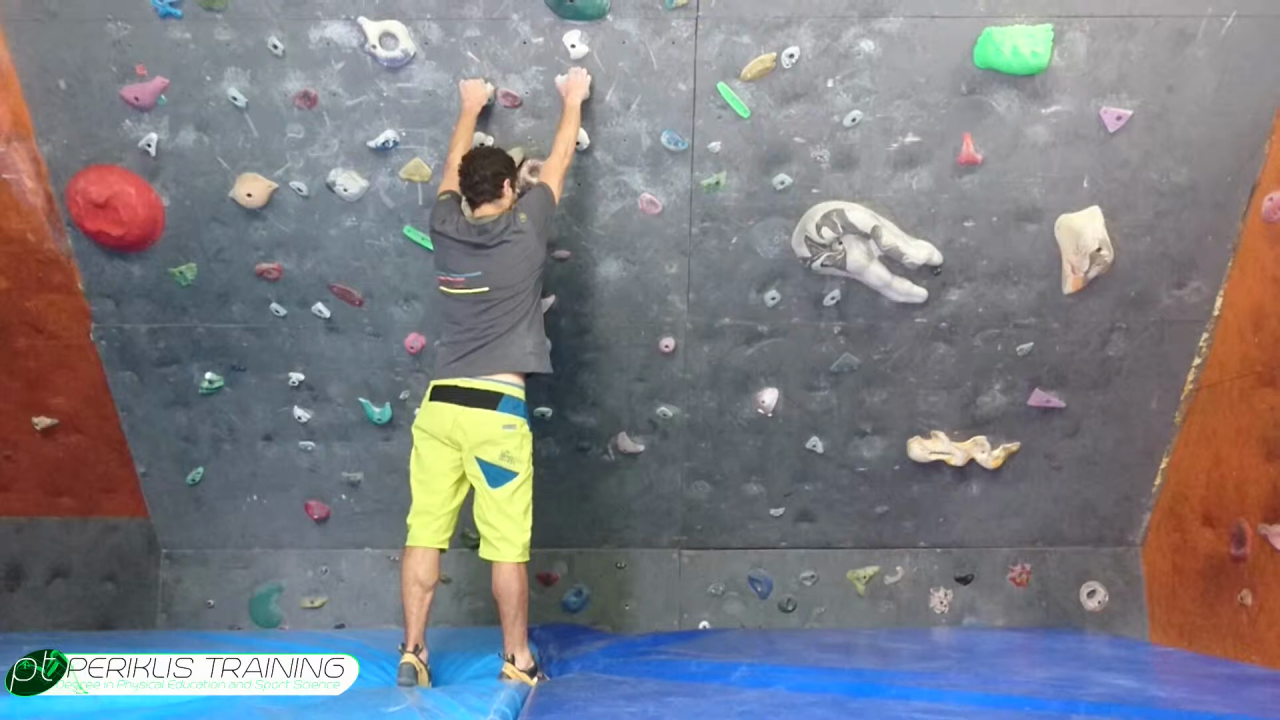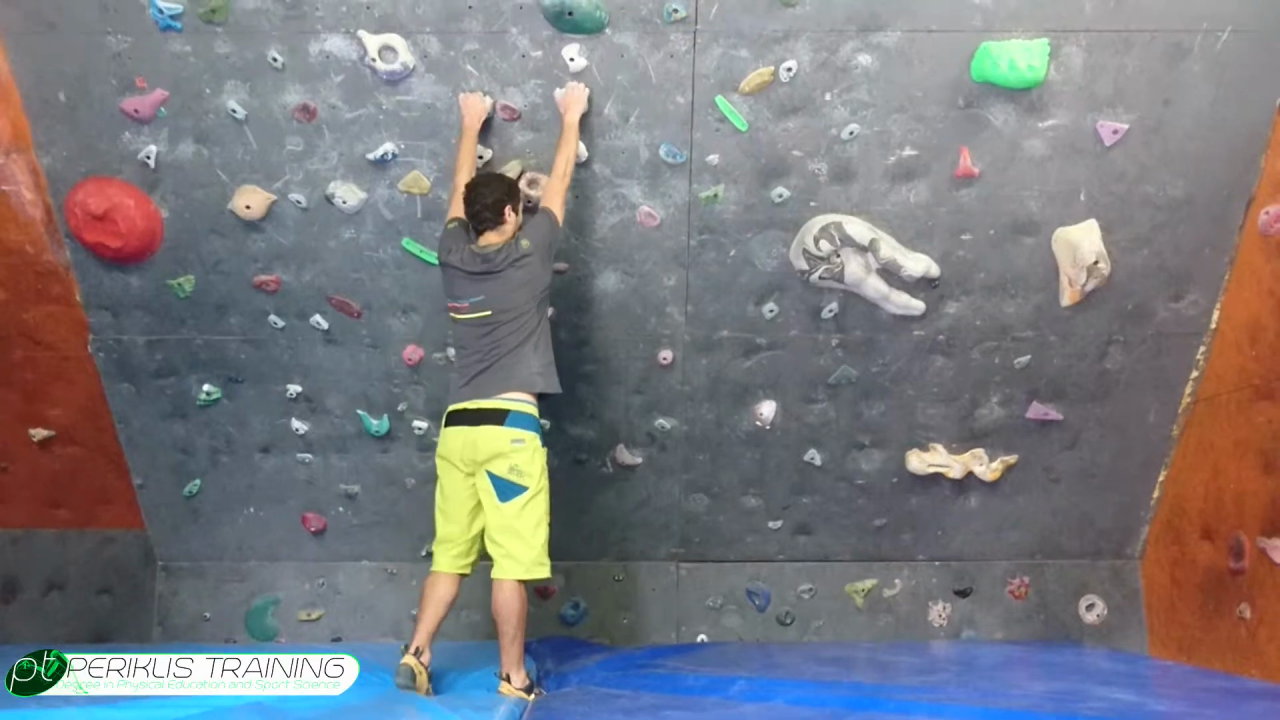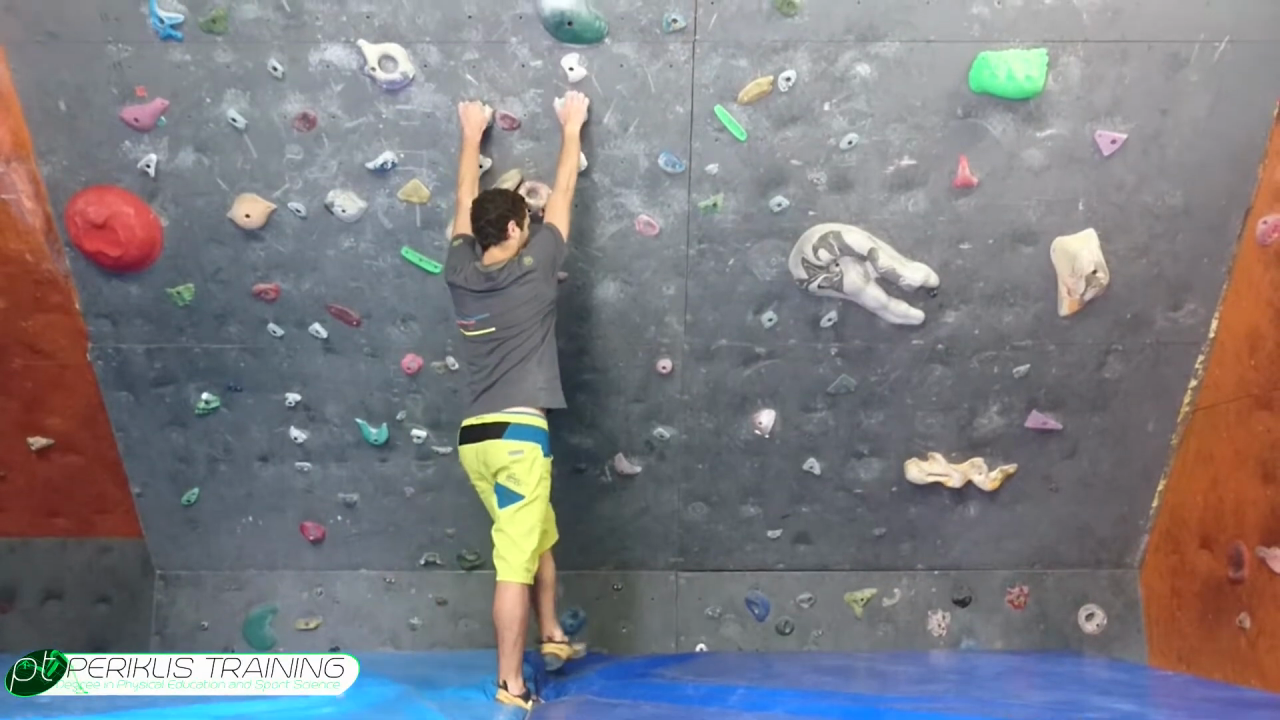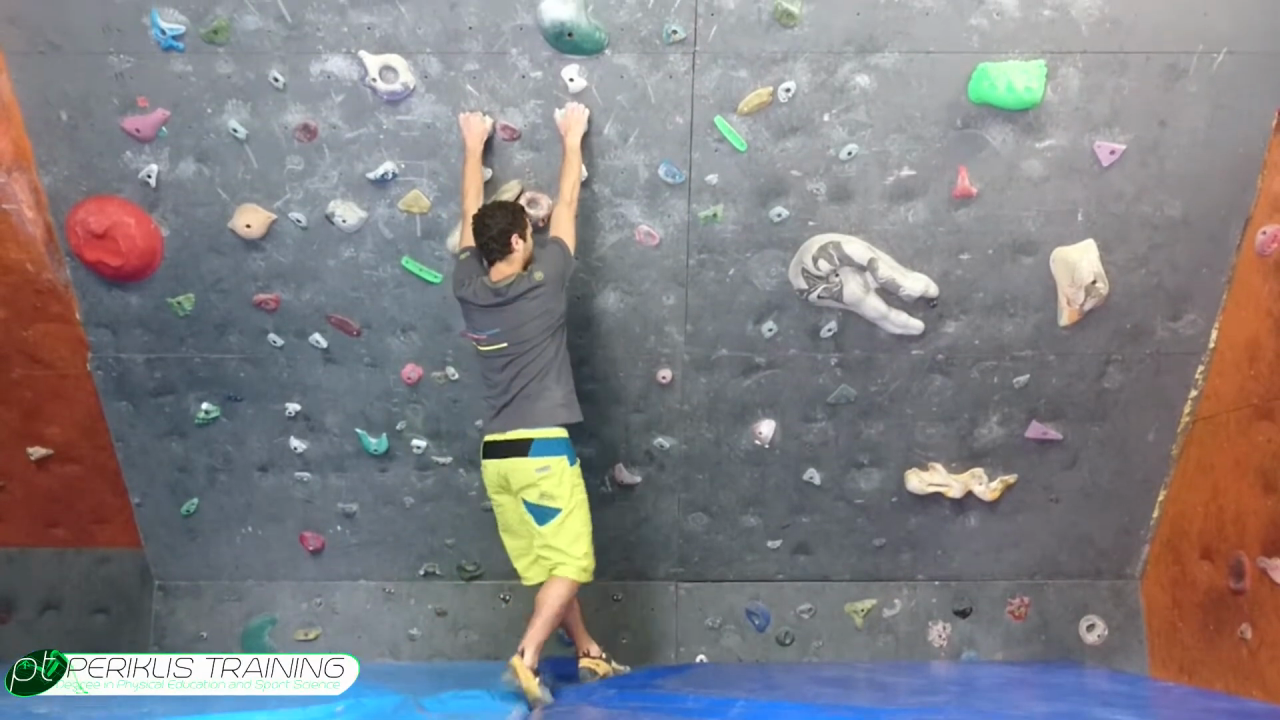
dt=0.5s
person 1, frame 1
left shoulder: (445, 229)
right shoulder: (524, 230)
left elbow: (453, 169)
right elbow: (558, 163)
left wrist: (470, 108)
right wrist: (573, 101)
left hip: (440, 404)
right hip: (496, 407)
left knee: (425, 532)
right knee: (507, 541)
left ankle: (411, 653)
right ankle: (517, 658)
person 1, frame 2
left shoulder: (452, 255)
right shoulder: (528, 254)
left elbow: (460, 191)
right elbow: (558, 184)
left wrist: (470, 125)
right wrist: (571, 118)
left hip: (457, 425)
right hip: (510, 424)
left knee: (453, 553)
right knee: (513, 559)
left ankle: (416, 653)
right ankle: (512, 677)
person 1, frame 3
left shoulder: (459, 272)
right shoulder: (534, 269)
left elbow: (466, 203)
right elbow: (562, 197)
left wrist: (472, 134)
right wrist: (571, 129)
left hip: (473, 437)
right hip: (519, 434)
left knee: (540, 538)
right knee: (515, 563)
left ankle: (552, 639)
right ankle: (510, 685)
person 1, frame 4
left shoulder: (468, 288)
right shoulder: (542, 284)
left elbow: (471, 217)
right elbow: (565, 208)
left wrist: (474, 145)
right wrist: (572, 141)
left hip: (495, 456)
right hip: (541, 450)
left knee: (548, 562)
right knee: (569, 564)
left ankle: (589, 652)
right ankle: (527, 659)
